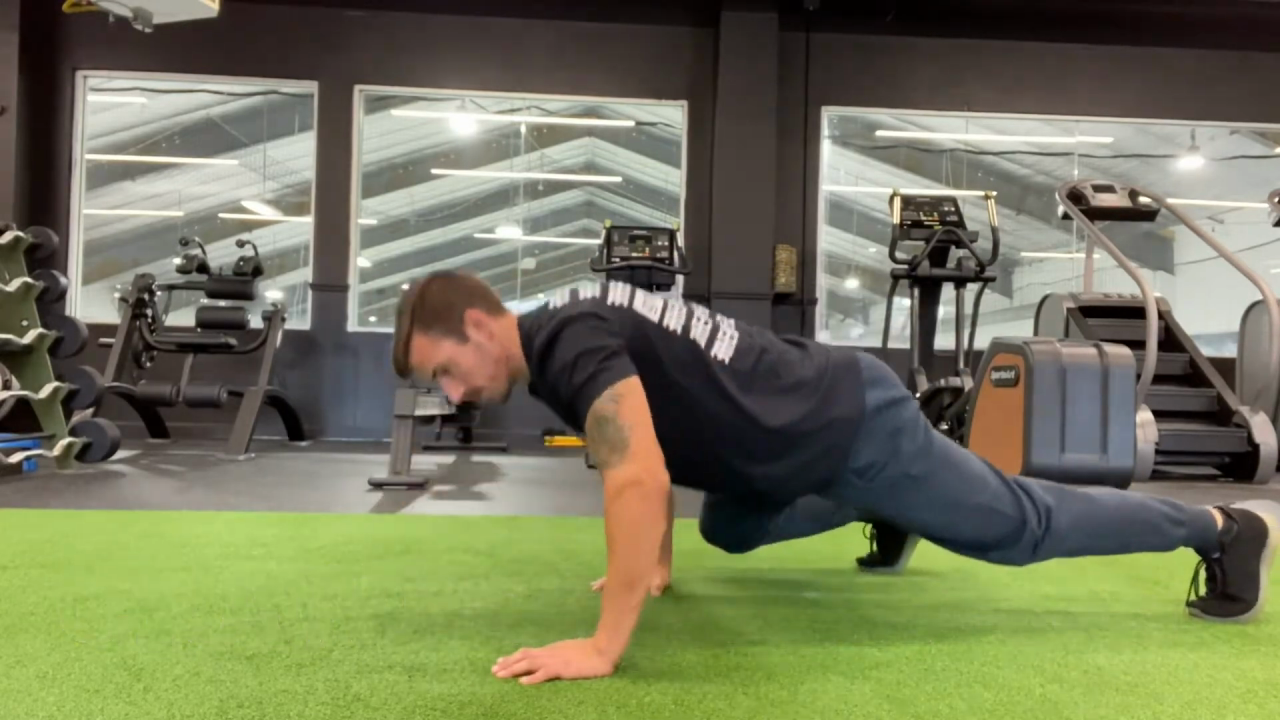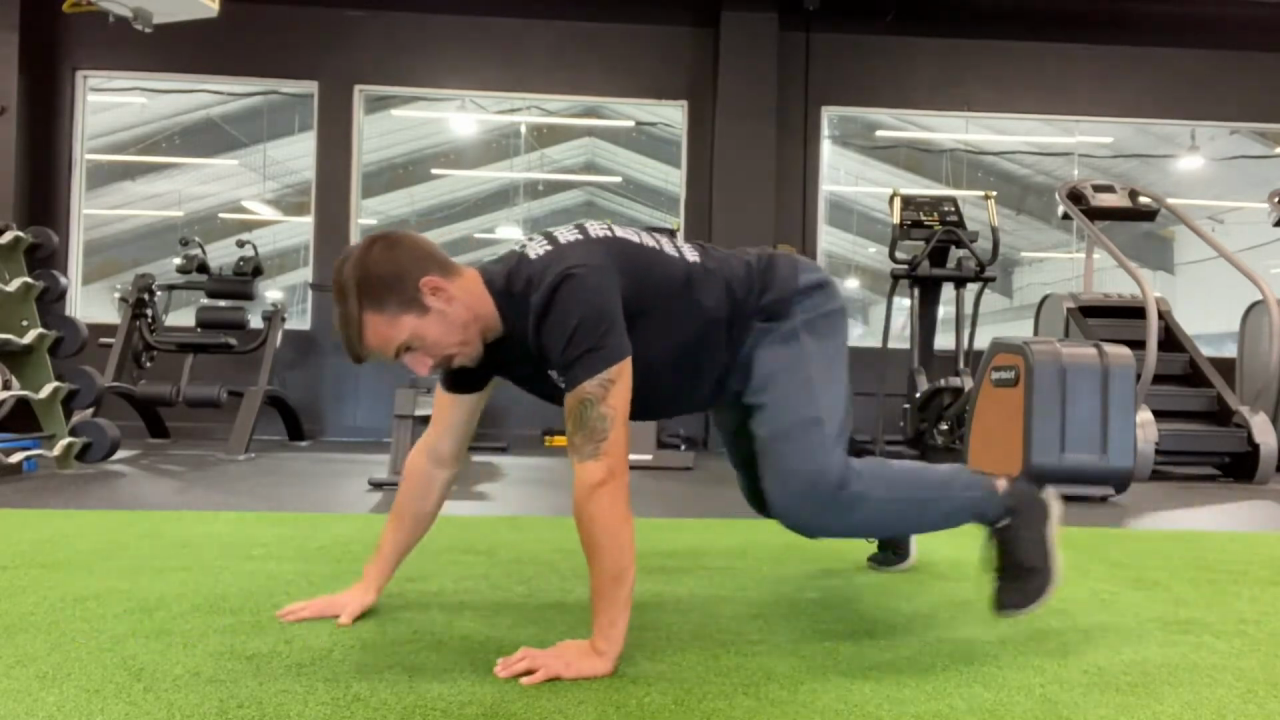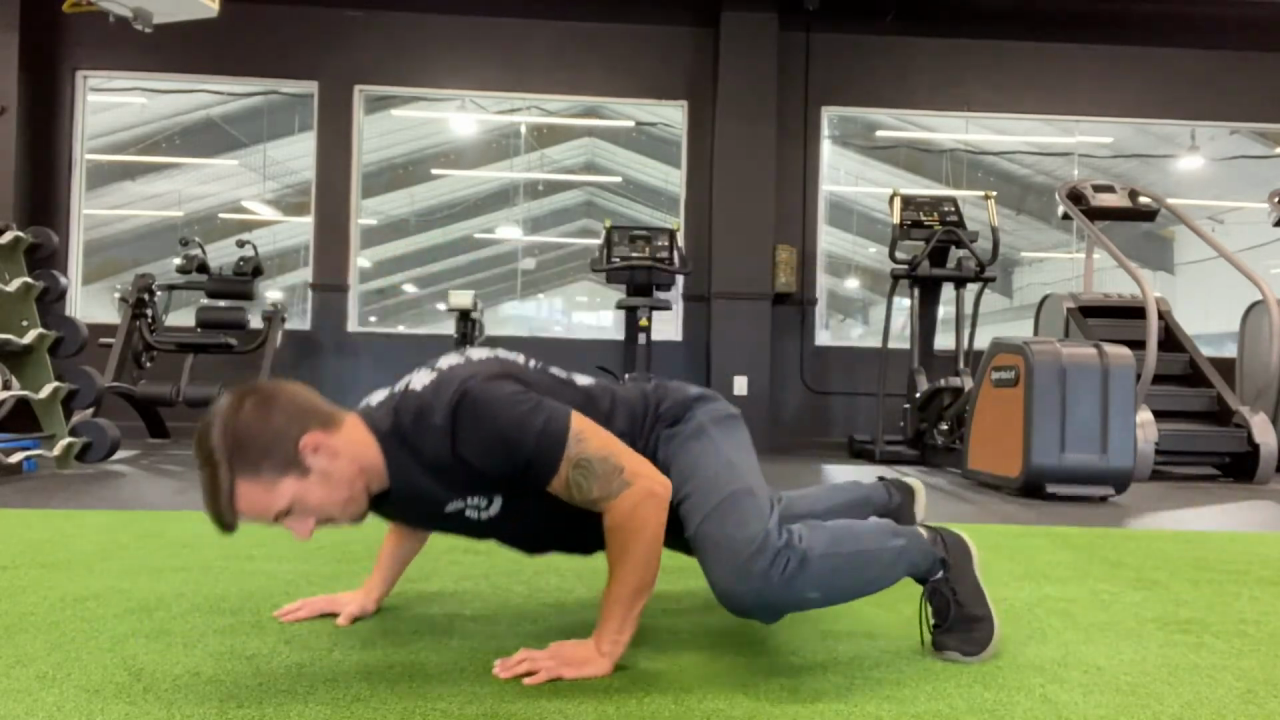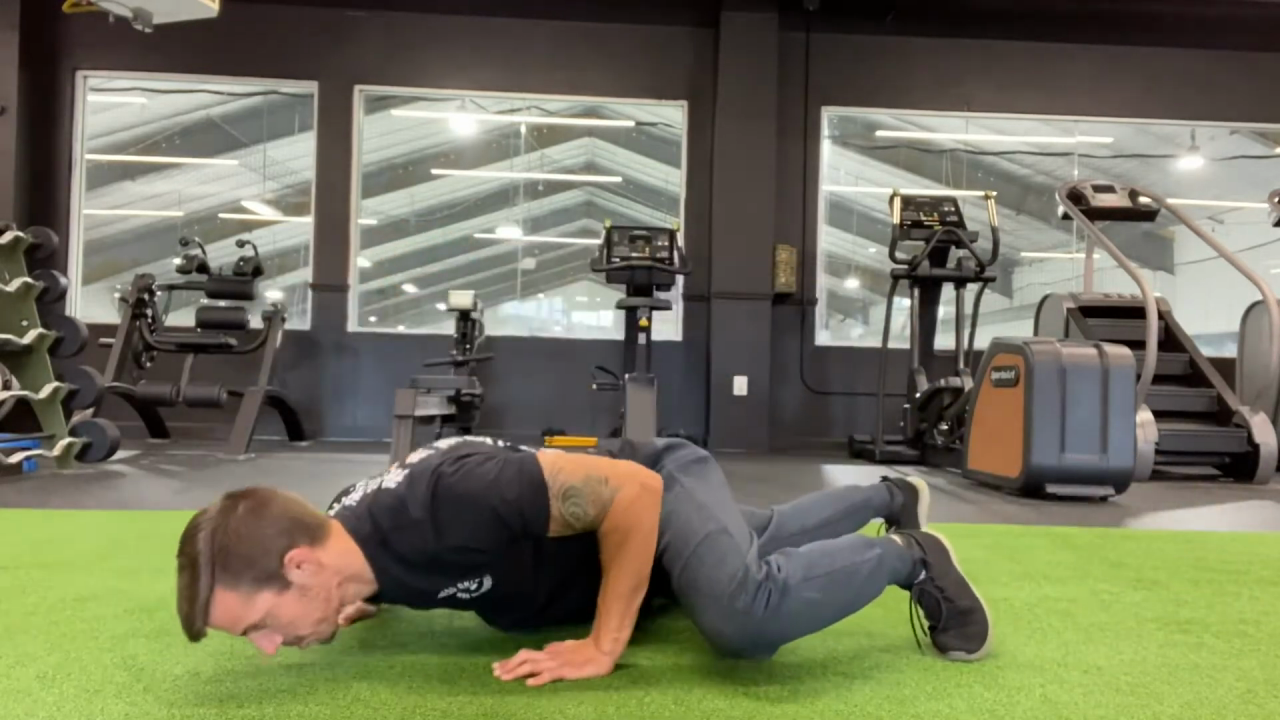
dt=0.5s
person 1, frame 1
left shoulder: (567, 344)
right shoulder: (568, 330)
left elbow: (636, 479)
right elbow: (649, 455)
left wrist: (606, 644)
right wrist: (660, 558)
left hip: (855, 428)
right hip: (808, 418)
left knee: (1019, 527)
right knee: (734, 532)
right ankle: (889, 515)
person 1, frame 2
left shoulder: (566, 293)
right shoulder: (473, 319)
left elbow: (599, 476)
right elbow: (436, 455)
left wrist: (604, 646)
right wrist: (369, 584)
left hip: (788, 312)
right hip: (722, 350)
left knee: (812, 490)
right knee: (777, 494)
left ankle: (1003, 504)
right ankle: (899, 507)
person 1, frame 3
left shoulder: (466, 419)
right shoulder: (371, 447)
left elbow: (640, 491)
left wrist: (604, 644)
right wrist: (376, 584)
left hip: (683, 433)
right hip: (643, 472)
left knee: (756, 573)
right knee: (758, 526)
left ankle: (927, 554)
right ankle: (889, 496)
person 1, frame 4
left shoulder: (444, 507)
right shoulder: (350, 532)
left elbow: (633, 488)
left wrist: (603, 645)
right wrist: (374, 593)
left hip: (662, 483)
right hip: (611, 511)
left knee: (742, 611)
right knee: (763, 536)
left ankle: (905, 558)
right ankle: (889, 497)
